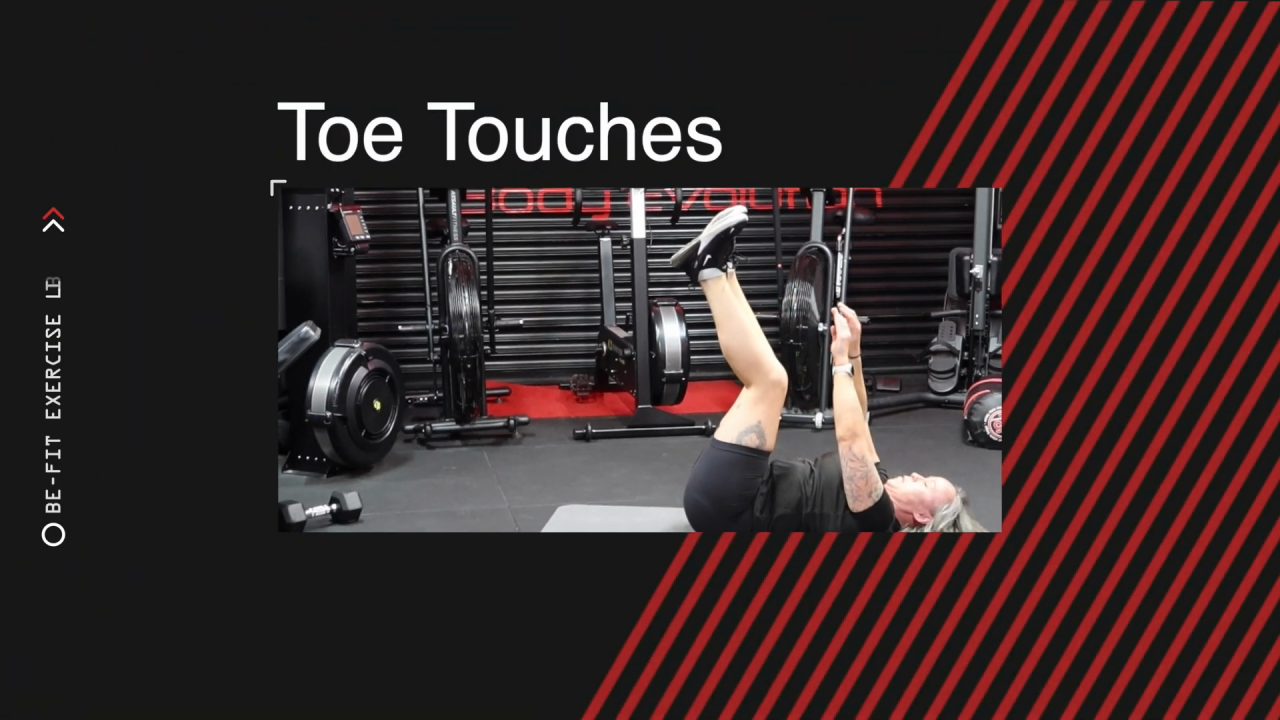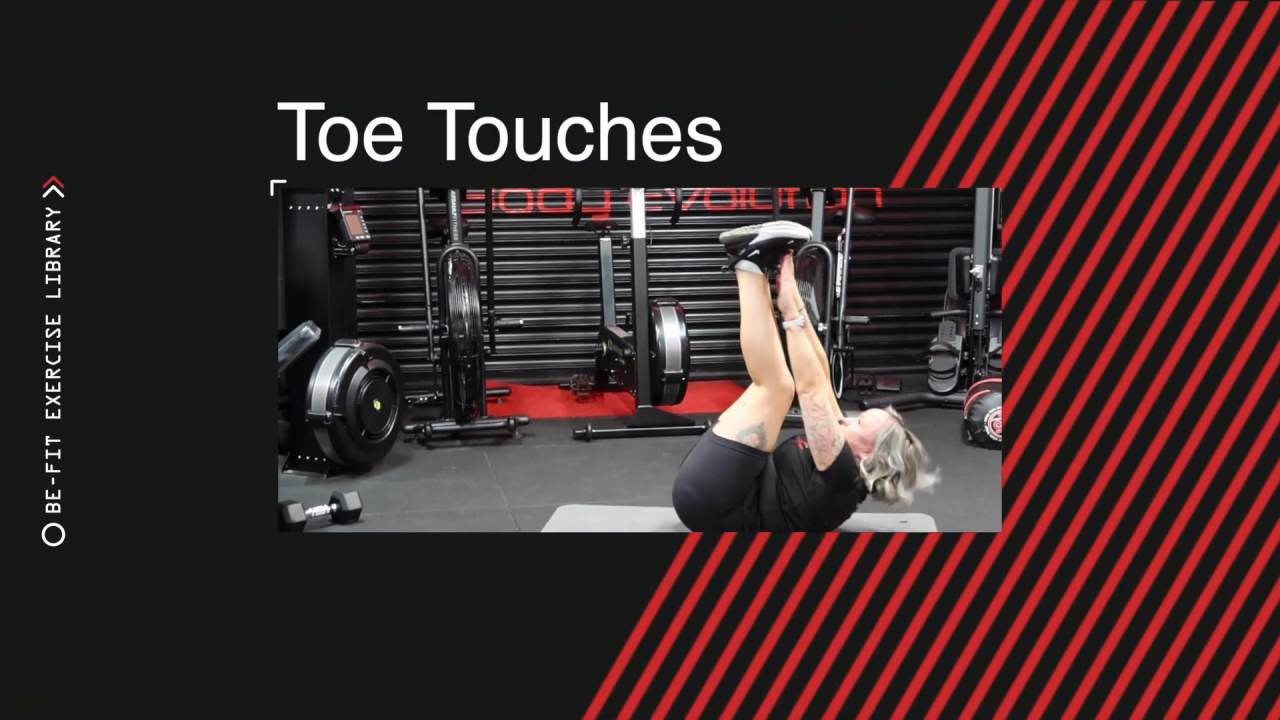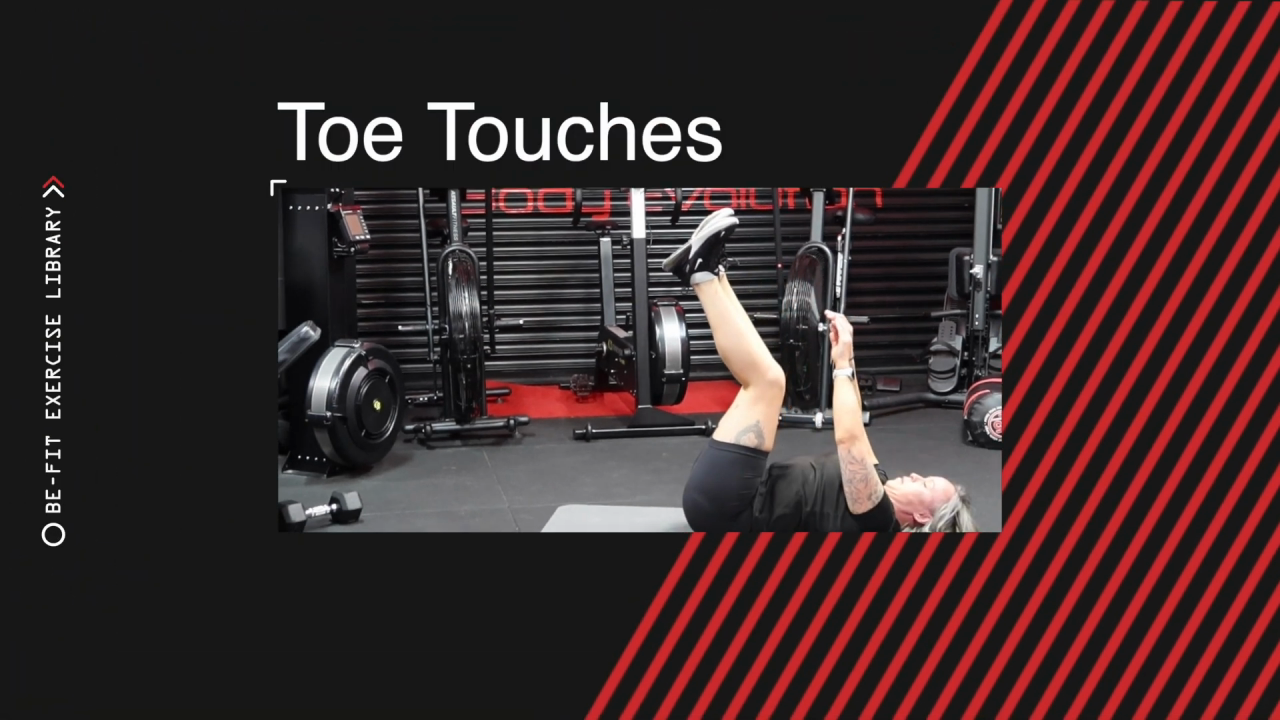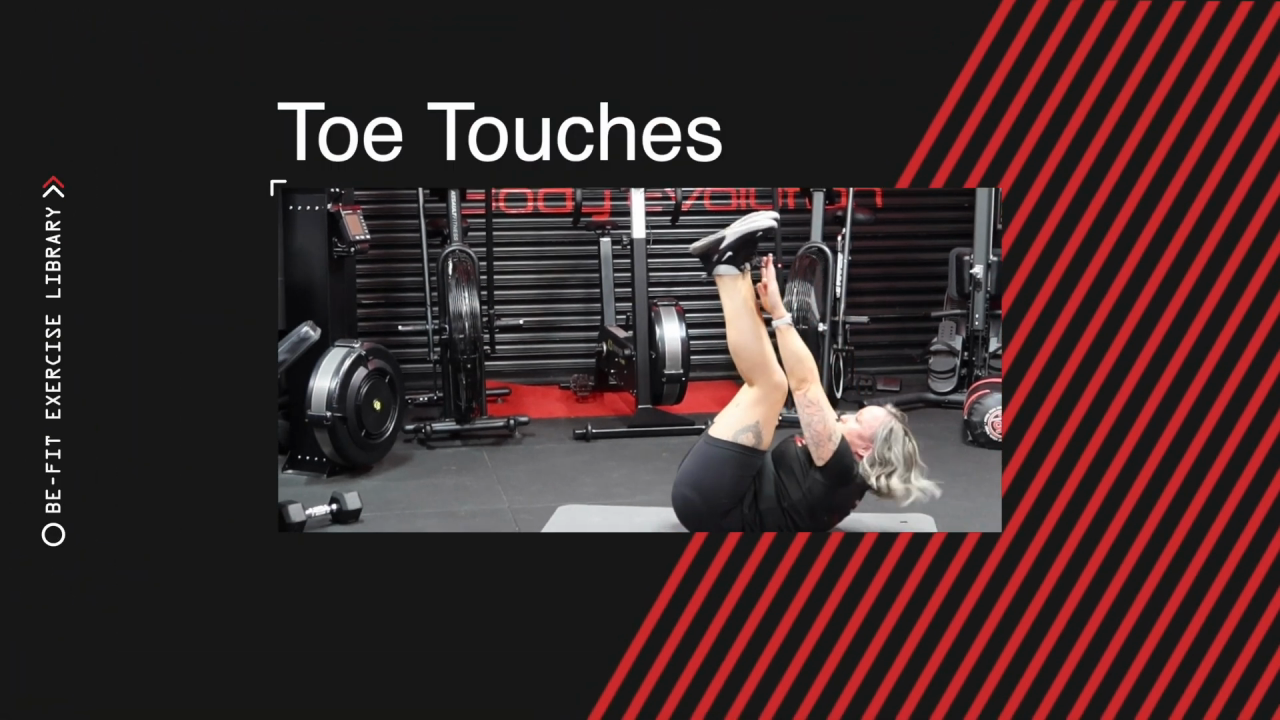
dt=1s
person 1, frame 1
left shoulder: (876, 518)
right shoulder: (878, 488)
left elbow: (849, 435)
right elbow: (858, 423)
left wrist: (842, 362)
right wrist: (853, 354)
left hip: (723, 506)
right hip: (728, 498)
left knee: (768, 380)
right knee: (768, 378)
left ankle: (711, 270)
right ankle: (718, 269)
person 1, frame 2
left shoulder: (844, 477)
right shoulder: (838, 443)
left elbow: (811, 388)
right elbow: (818, 372)
left wrist: (791, 316)
right wrist: (796, 307)
left hip: (707, 501)
right hip: (712, 496)
left knee: (774, 386)
right knee: (776, 381)
left ankle: (752, 264)
right ankle: (751, 265)
person 1, frame 3
left shoulder: (878, 518)
right shoulder: (879, 490)
left elbow: (849, 437)
right elbow: (854, 433)
left wrist: (843, 366)
right wrist: (844, 359)
left hip: (722, 505)
right hip: (726, 499)
left knee: (766, 381)
right knee: (765, 378)
left ankle: (703, 273)
right ankle: (708, 271)
person 1, frame 4
left shoulder: (843, 470)
left elbow: (804, 385)
right elbow: (808, 388)
left wrist: (779, 314)
right wrist: (774, 311)
left hip: (706, 501)
right hip: (710, 495)
left knee: (768, 384)
right knee: (766, 379)
left ankle: (729, 265)
right ankle: (733, 265)
